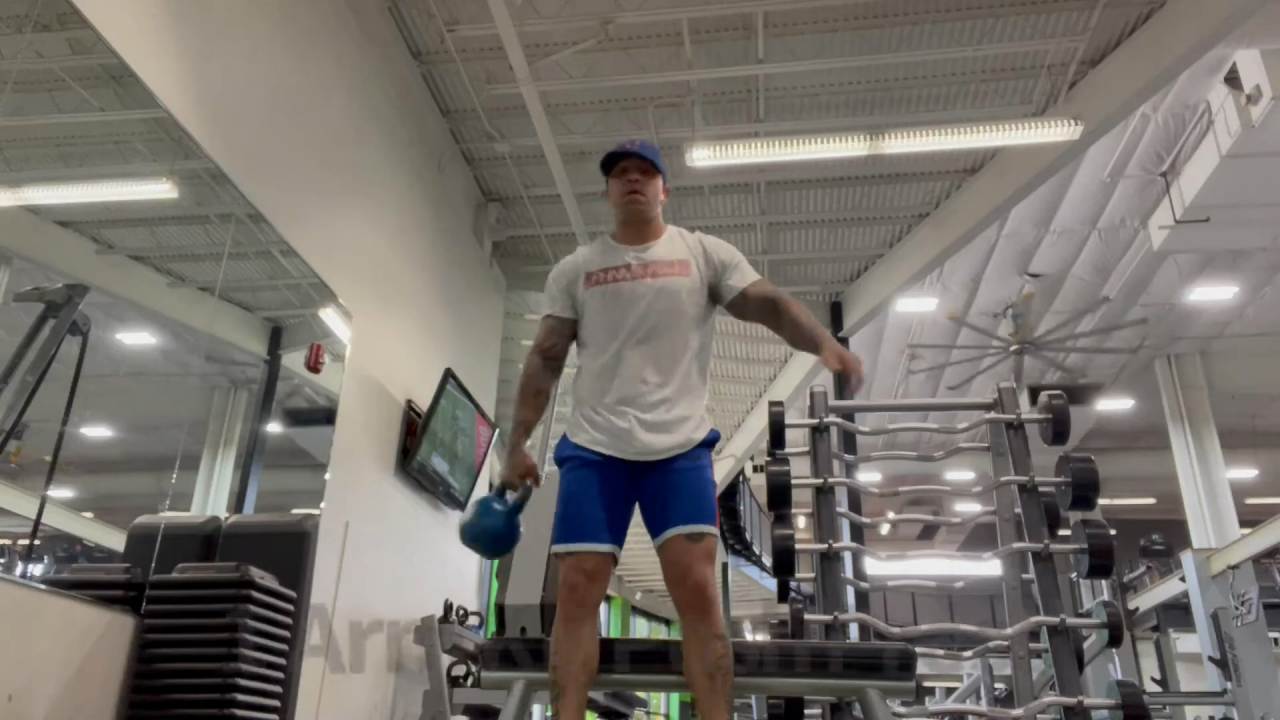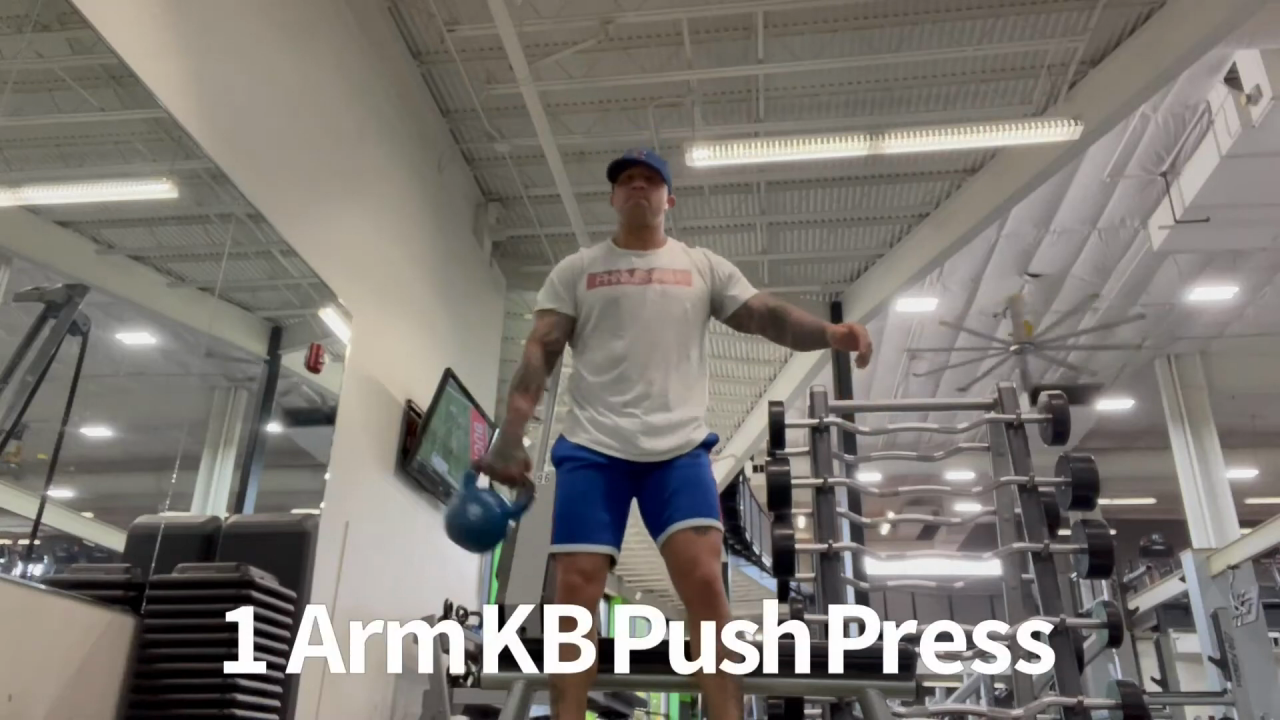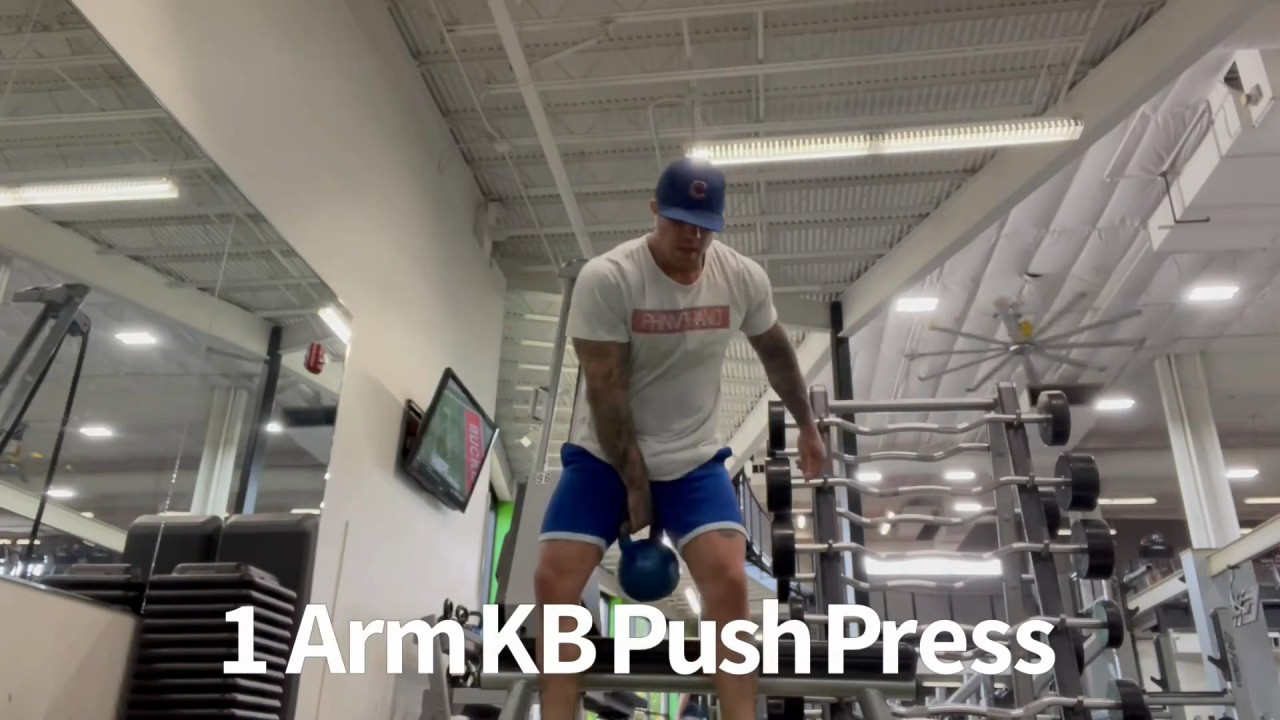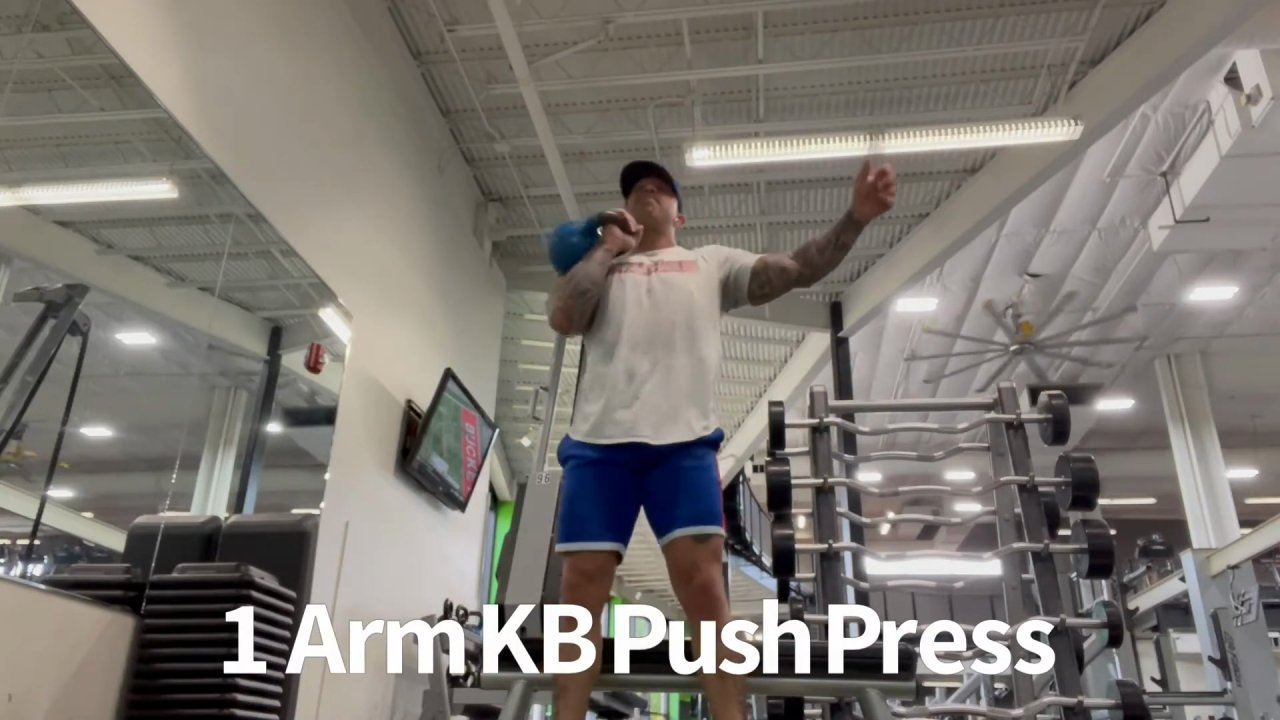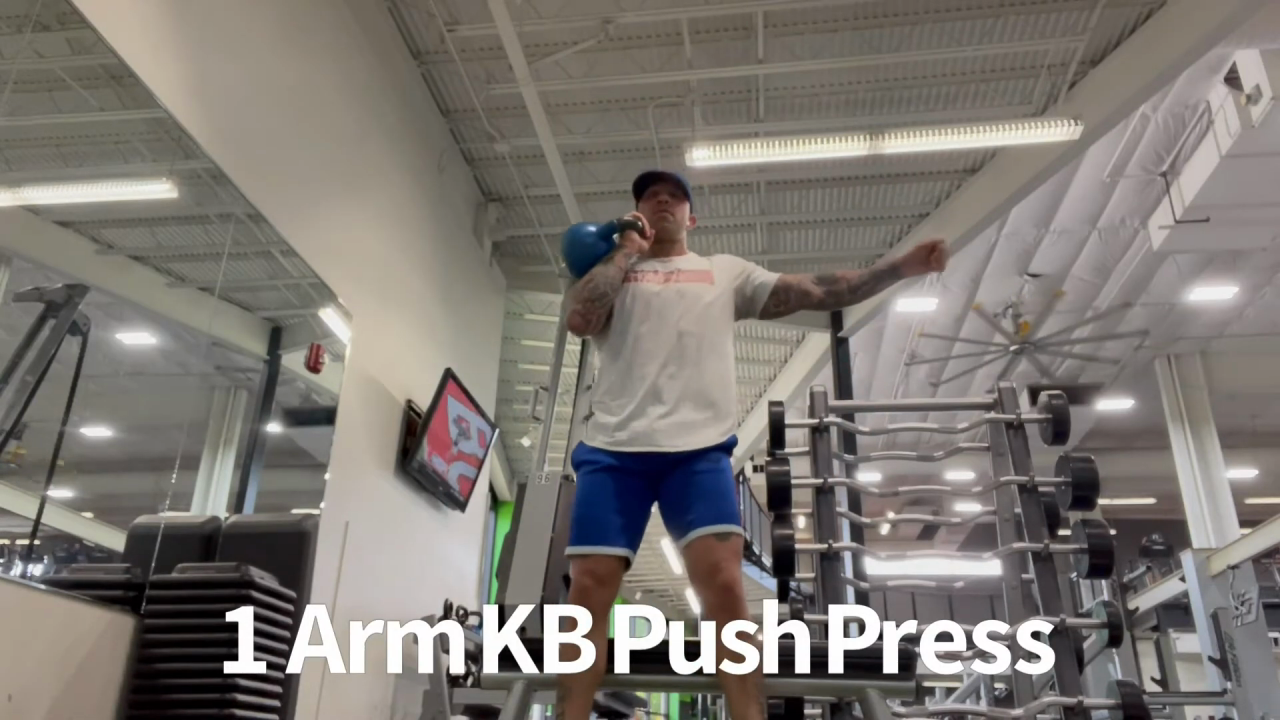
dt=1s
person 1, frame 1
left shoulder: (706, 253)
right shoulder: (575, 268)
left elbow: (771, 304)
right elbow: (544, 357)
left wrist: (823, 341)
right wrist: (515, 446)
left hip: (680, 447)
right hip: (593, 448)
left knee: (697, 588)
right knee: (578, 590)
person 1, frame 2
left shoulder: (705, 267)
right shoulder: (576, 269)
left elbow: (769, 316)
right elbow: (539, 352)
left wrist: (829, 332)
right wrist: (510, 439)
left hip: (679, 449)
right hip: (592, 449)
left knee: (704, 583)
right knee: (575, 590)
person 1, frame 3
left shoulder: (745, 277)
right shoulder: (606, 279)
left elbow: (776, 350)
right elbow: (607, 393)
left wrist: (807, 427)
right wrist: (635, 487)
left hip: (695, 461)
right hip: (605, 457)
left knee: (728, 583)
right knee: (555, 584)
person 1, frame 4
left shoulder: (711, 263)
right shoulder: (595, 266)
left elbow: (797, 269)
right elbow: (562, 319)
left wrist: (857, 215)
right wrist: (608, 250)
left hip: (683, 441)
right hip: (599, 442)
left knee: (704, 588)
right knee: (580, 591)
person 1, frame 5
left shoulder: (724, 271)
right shoulder: (610, 271)
left elbow: (815, 291)
right elbow: (577, 319)
left wrist: (904, 265)
right wrist: (626, 251)
left hip: (698, 448)
right hip: (612, 449)
left knee: (724, 587)
right knee: (588, 593)
